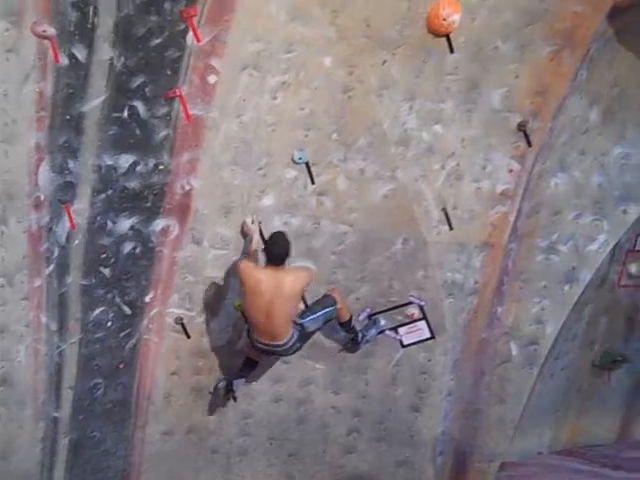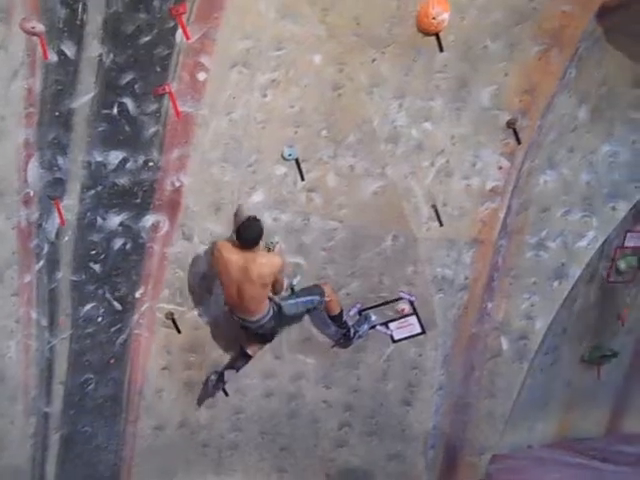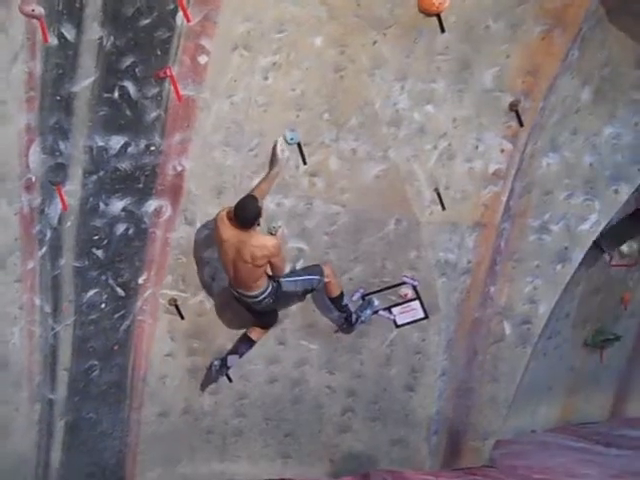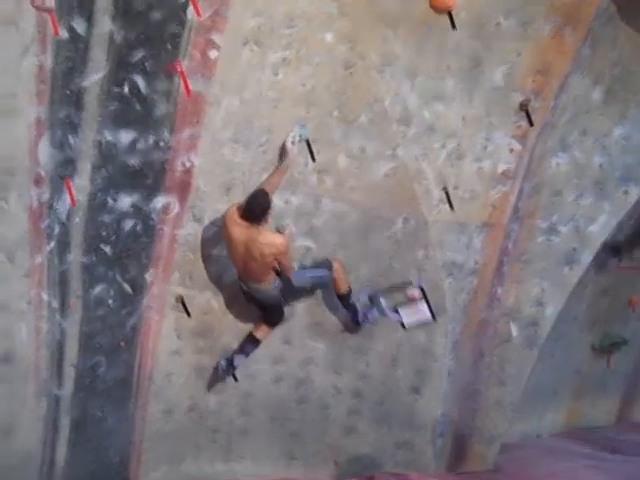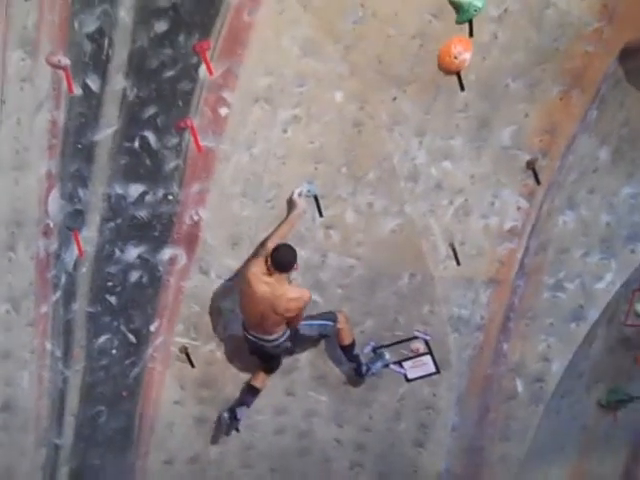
dt=0.3s
person 1, frame 1
left shoulder: (245, 269)
right shoulder: (301, 276)
left hip: (257, 342)
right hip: (285, 344)
right knee: (335, 297)
left ankle: (233, 383)
right ankle: (354, 337)
person 1, frame 2
left shoulder: (219, 249)
right shoulder: (272, 262)
right elbow: (278, 289)
left hip: (238, 318)
right hip: (264, 320)
left knee: (260, 336)
right knee: (325, 291)
left ankle: (220, 378)
right ankle: (347, 333)
person 1, frame 3
left shoulder: (222, 220)
right shoulder: (268, 245)
left elbow: (251, 198)
right elbow: (280, 273)
left wrist: (275, 167)
left hip: (240, 294)
right hip: (264, 296)
left knee: (264, 323)
right knee: (326, 272)
left ankle: (223, 363)
right ankle: (348, 318)
person 1, frame 4
left shoulder: (231, 218)
right shoulder: (276, 242)
left elbow: (262, 191)
right elbow: (288, 273)
left wrist: (285, 161)
left hip: (248, 287)
right hip: (271, 290)
left knee: (270, 320)
right knee: (335, 268)
left ankle: (230, 363)
right ankle: (354, 315)
person 1, frame 5
left shoulder: (252, 271)
right shoulder: (299, 296)
right elbow: (295, 323)
left hip: (251, 336)
right hip: (277, 342)
left knee: (267, 368)
right knee: (340, 320)
left ankle: (233, 414)
right ankle: (358, 367)
